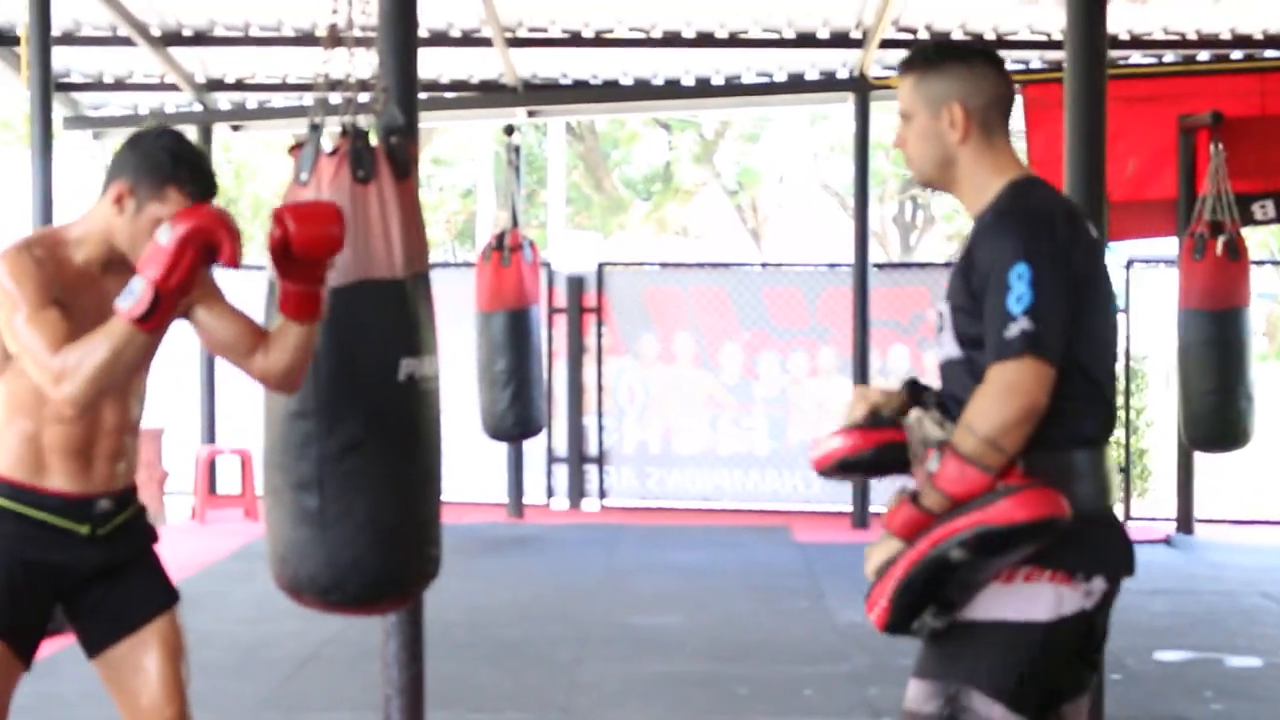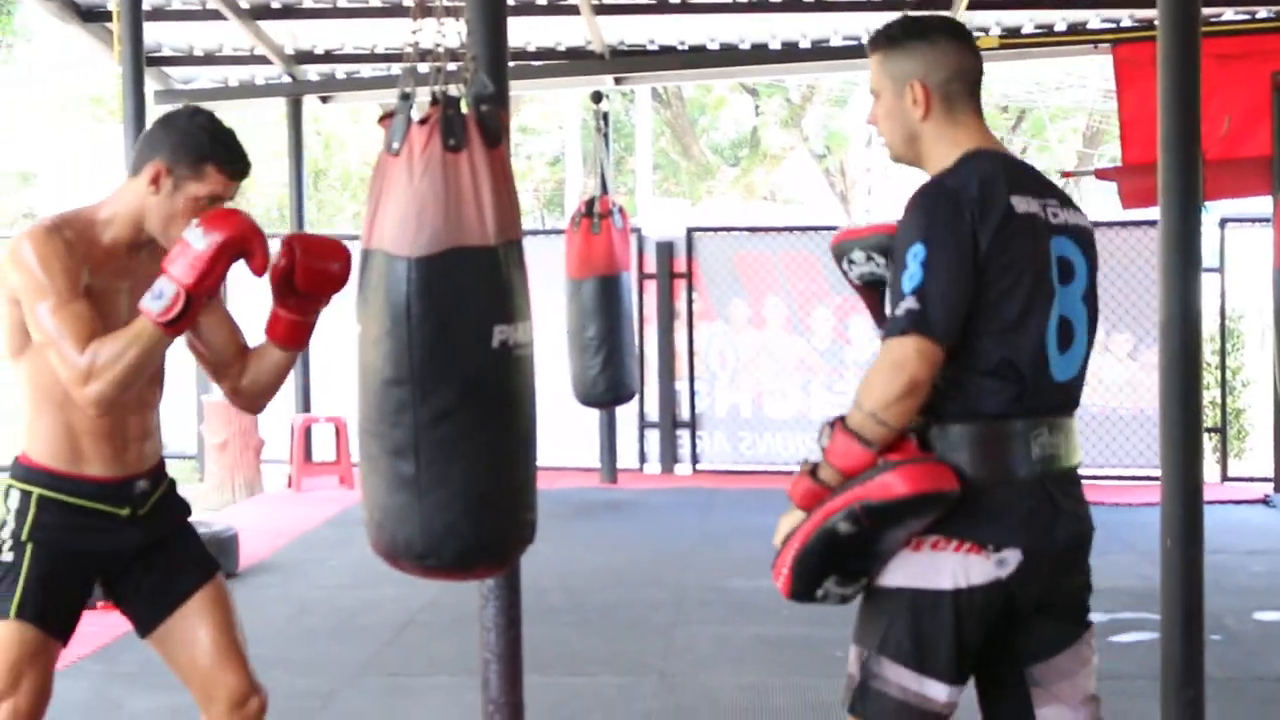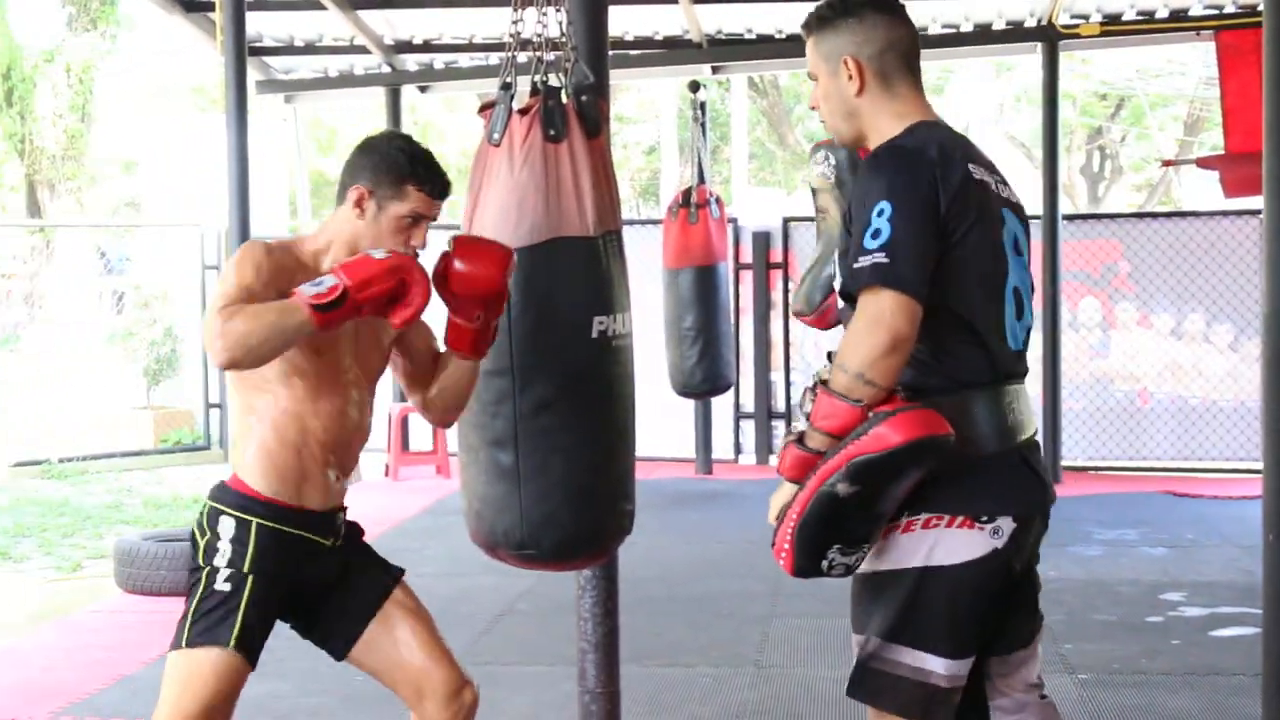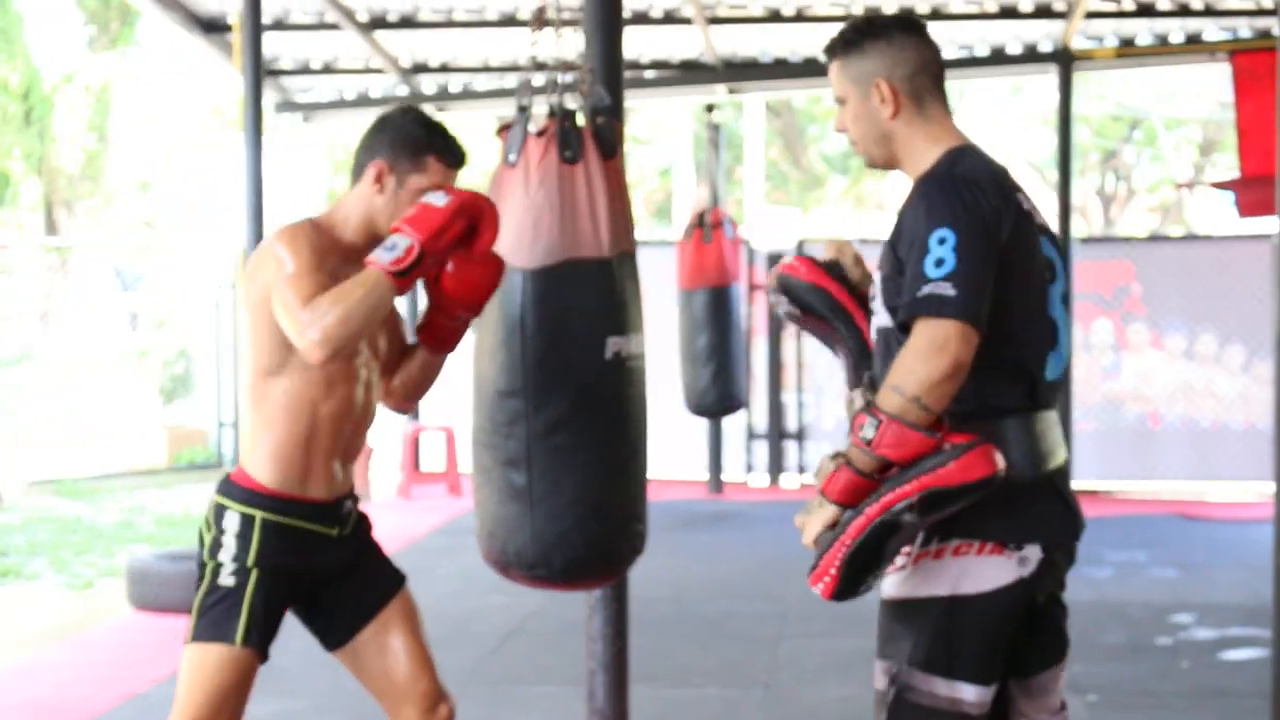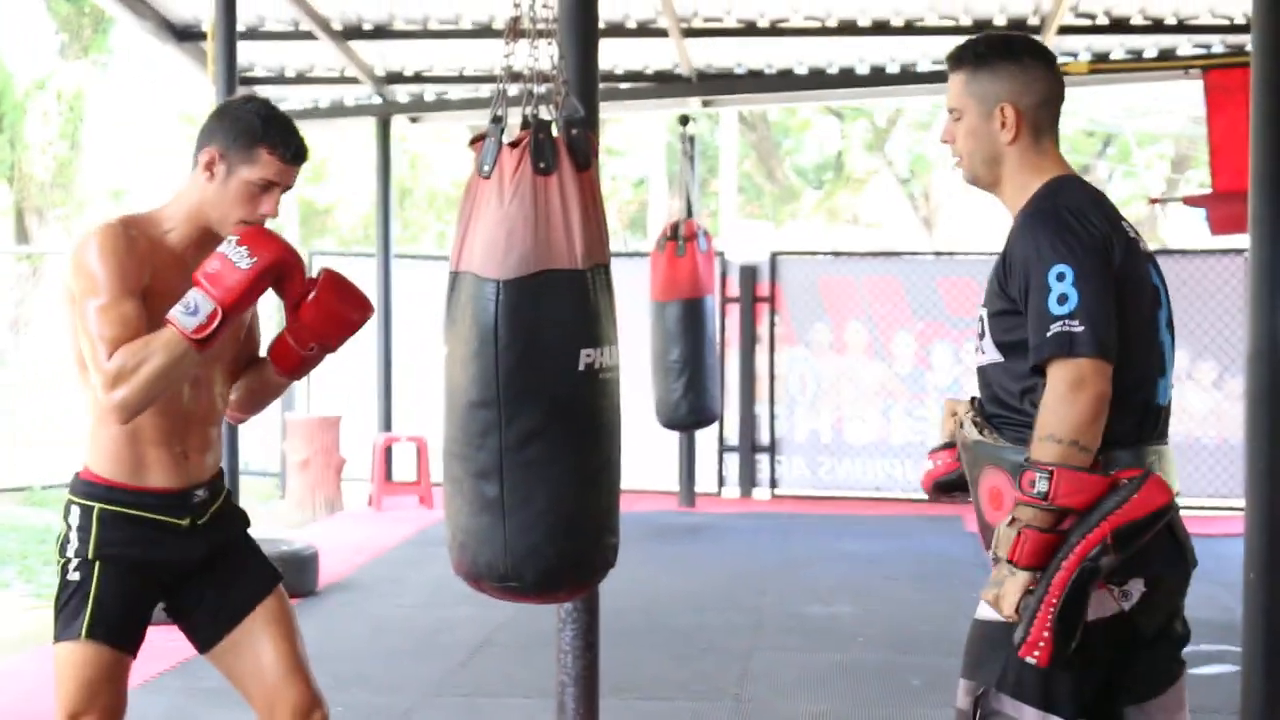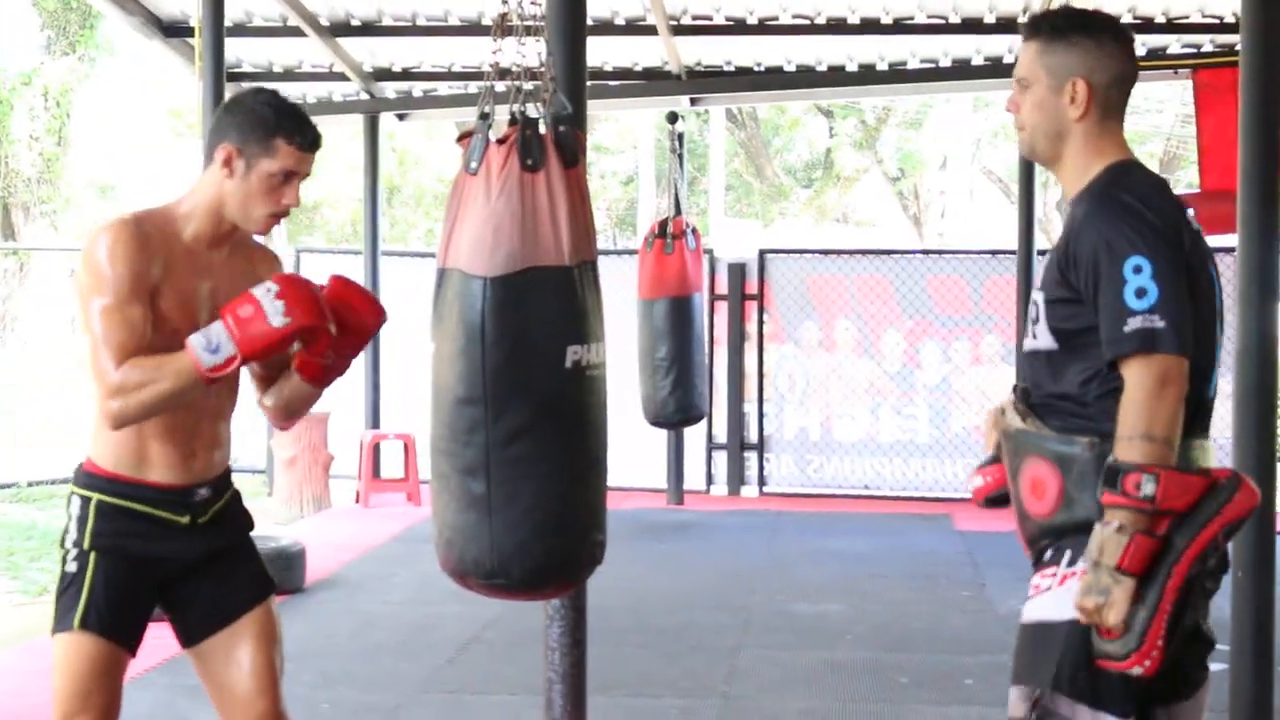
dt=0.4s
person 1, frame 1
left shoulder: (1018, 227)
right shoulder: (1036, 221)
left elbow: (1019, 389)
right wrist: (909, 409)
left hip: (1030, 547)
right hip: (1059, 539)
person 1, frame 2
left shoulder: (946, 202)
right shoulder: (1057, 207)
left elbow: (910, 368)
left wrist: (820, 491)
right wrist: (903, 299)
left hip: (961, 513)
right hip: (1046, 505)
person 1, frame 3
left shoulder: (898, 172)
right shoulder: (974, 171)
left elbow: (885, 330)
left wrist: (803, 464)
left hip: (939, 487)
right hip: (1004, 477)
person 1, frame 4
left shoulder: (947, 196)
right shoulder: (991, 189)
left elbow: (941, 353)
left wrist: (846, 481)
left hip: (967, 517)
right hip: (1021, 507)
person 1, frame 5
left shoulder: (1051, 226)
right shoulder: (1095, 219)
left elbow: (1080, 388)
left wrist: (1023, 551)
right wrist: (986, 417)
left hip: (1078, 547)
right hip: (1134, 541)
person 1, frame 6
left shoulder: (1114, 214)
right shoulder: (1135, 206)
left elbow: (1157, 379)
left wrist: (1119, 552)
right wrist: (1032, 415)
left hip: (1110, 539)
right hip: (1159, 537)
person 2, frame 1
left shoulder: (179, 276)
left elbow: (280, 371)
right elbow: (69, 392)
left wrist: (301, 281)
right wrist: (154, 287)
left hip: (115, 528)
person 2, frame 2
left shoulder: (190, 259)
left elbow: (247, 390)
right elbow: (94, 385)
left wrist: (298, 308)
right wrist: (181, 287)
left hip: (147, 505)
right hip: (53, 511)
person 2, frame 3
left shoulder: (392, 283)
right shoulder: (267, 262)
left elbow: (440, 406)
right elbow: (226, 345)
left wrist: (473, 319)
right wrist: (341, 291)
left hip: (326, 539)
right hip: (251, 534)
person 2, frame 4
left shoulder: (370, 263)
right shoulder: (295, 248)
left elbow: (399, 394)
right elbow: (318, 341)
left wrist: (451, 314)
right wrist: (410, 248)
left hip: (334, 529)
right hip: (261, 527)
person 2, frame 5
left shoulder: (243, 262)
right shoulder: (113, 248)
right elbow: (119, 395)
left wrist: (301, 345)
right wrist: (212, 299)
left hip: (209, 517)
right hip: (116, 524)
person 2, frame 6
left shoulder: (260, 267)
right shoulder: (124, 245)
left elbow: (281, 410)
right elbow: (118, 400)
left wrist: (324, 356)
right wrist: (235, 338)
left hip: (212, 517)
right hip: (118, 519)
